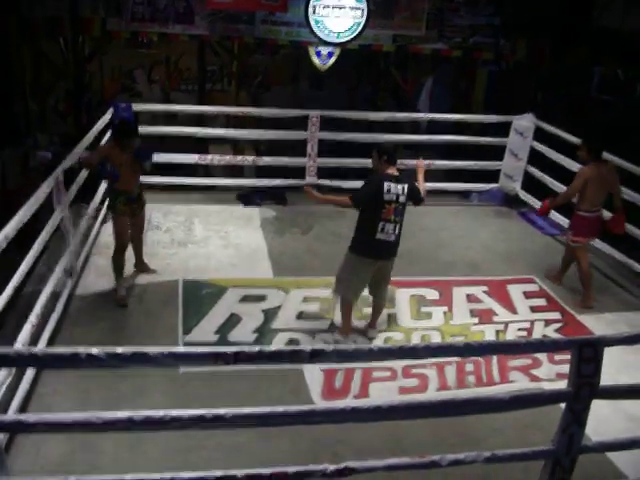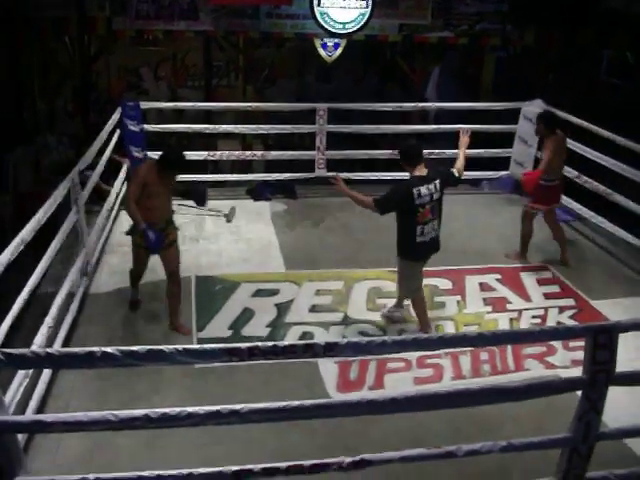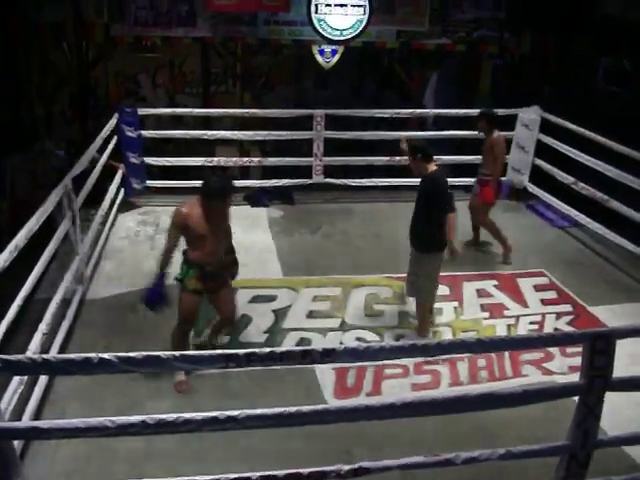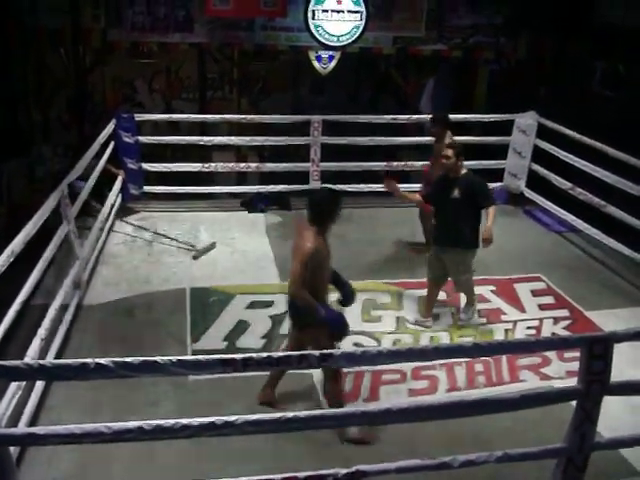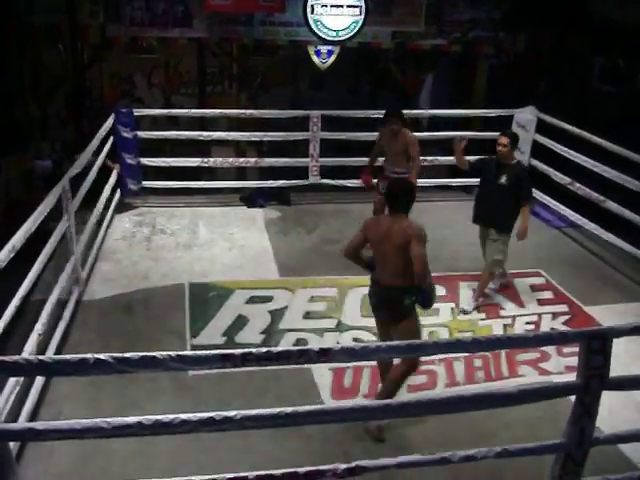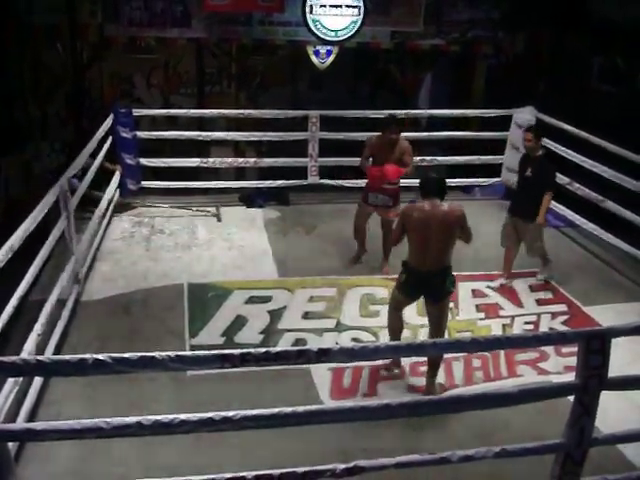
dt=0.7s
person 1, frame 1
left shoulder: (134, 145)
right shoulder: (109, 148)
left elbow: (145, 167)
right elbow: (87, 162)
left wrist: (144, 158)
right wrist: (102, 168)
left hip: (137, 195)
right hip: (120, 199)
left knee: (138, 232)
right knee: (122, 244)
left ankle: (140, 263)
right ankle: (119, 285)
person 1, frame 2
left shoulder: (169, 174)
right shoulder: (143, 172)
right elbow: (129, 203)
right wrist: (144, 229)
left hip: (166, 228)
right hip: (144, 230)
left knee: (174, 276)
right knee: (139, 270)
left ankle: (174, 320)
right ankle: (135, 293)
person 1, frame 3
left shoulder: (224, 206)
right shoulder: (185, 213)
right elbow: (170, 247)
left wrist: (232, 256)
right wrist: (159, 280)
left hip: (220, 269)
right hip: (194, 272)
left knee: (229, 317)
right knee: (185, 324)
left ankle: (211, 339)
right ankle: (180, 370)
person 1, frame 4
left shoulder: (307, 227)
right shoulder: (310, 246)
right elbow: (295, 289)
left wrist: (334, 277)
right wrist: (323, 312)
left hip: (311, 305)
right hip: (307, 309)
left knee: (293, 349)
right knee: (332, 369)
left ankle: (267, 392)
right ankle: (345, 429)
person 1, frame 5
left shoulder: (372, 224)
right shoulder: (413, 230)
left elbow: (349, 251)
right elbow: (421, 270)
right wrist: (428, 288)
left hip: (377, 291)
right hip: (401, 296)
left knee: (386, 345)
right knee: (411, 359)
left ankle: (386, 392)
person 1, frame 6
left shoulder: (409, 211)
right shoulder: (456, 213)
left elbow: (393, 241)
right elbow: (468, 238)
left hip: (412, 276)
right hip: (440, 279)
left knee: (394, 307)
right knee: (437, 333)
left ankle: (394, 358)
right ankle: (431, 384)
person 2, frame 1
left shoulder: (376, 181)
right shoulder: (406, 185)
left elbow: (352, 203)
right elbow: (420, 197)
left wrist: (320, 198)
right wrist: (420, 173)
left hip: (364, 248)
right hip: (389, 249)
left knee: (346, 289)
right knee: (380, 291)
left ankle: (345, 332)
right ankle: (372, 326)
person 2, frame 2
left shoulder: (404, 189)
right shoulder: (439, 176)
left elbow: (375, 205)
right elbow: (458, 171)
left wrist: (346, 191)
right wrist: (462, 147)
left hip: (412, 248)
right hip: (431, 243)
left knee: (413, 288)
right knee: (409, 279)
left ankle: (426, 330)
right ankle: (397, 308)
person 2, frame 3
left shoulder: (434, 181)
right shoulder: (435, 173)
left elbow: (449, 211)
left wrist: (451, 241)
right wrist: (408, 149)
left hip: (425, 243)
right hip: (433, 240)
left knee: (421, 287)
right knee: (429, 282)
left ankle: (422, 334)
right ankle: (428, 315)
person 2, frame 4
left shoulder: (473, 182)
right shoulder: (441, 181)
left elbow: (490, 205)
right elbow: (424, 199)
left wrist: (488, 226)
right wrist: (398, 193)
left hip: (462, 242)
right hip: (440, 239)
left knee: (462, 280)
right knee: (434, 277)
left ankle: (470, 304)
right ankle: (426, 316)
person 2, frame 5
left shoulder: (520, 172)
right shoulder: (489, 163)
left elbow: (526, 201)
right elbow: (464, 166)
left wrist: (524, 226)
right wrist: (458, 151)
left hip: (502, 224)
right hip: (484, 219)
left knee: (492, 260)
right knee: (491, 257)
left ankle: (476, 297)
right ankle: (502, 277)
person 2, frame 6
left shoulder: (545, 162)
right shoulder: (525, 158)
left elbow: (549, 192)
left wrist: (542, 214)
left hip: (532, 214)
right hip: (515, 209)
left knee: (535, 245)
right knee: (509, 242)
left ankle: (546, 265)
right ankle: (505, 276)
person 3, frame 1
left shoulder: (586, 171)
right shoulder: (609, 169)
left elbow: (569, 194)
right elbow: (617, 192)
left wrist: (550, 204)
right wrist: (618, 213)
left hip: (582, 218)
right hip: (597, 217)
left knee: (581, 257)
right knee: (571, 247)
left ankle: (587, 297)
right ankle: (558, 276)
person 3, frame 2
left shoulder: (551, 141)
right shoulder: (559, 136)
left elbow: (546, 158)
left wrist: (538, 173)
left hip: (544, 186)
right hip: (555, 185)
left knee: (526, 219)
right knee: (551, 219)
left ankle: (522, 254)
right ankle: (564, 255)
person 3, frame 3
left shoulder: (495, 138)
right shoulder: (490, 136)
left elbow: (500, 161)
left wrist: (493, 183)
left hip: (489, 181)
right hip: (483, 178)
left knee: (481, 217)
right knee: (473, 207)
left ankle: (506, 247)
right ankle: (476, 240)
person 3, frame 4
left shoulder: (446, 143)
right shoulder: (441, 136)
left elbow: (440, 170)
right wrist: (429, 166)
right hip: (432, 178)
left knee: (425, 213)
right knee: (425, 211)
left ankle: (429, 244)
person 3, frame 5
left shoulder: (409, 138)
right shoulder: (383, 133)
left elbow: (416, 160)
right elbow: (376, 150)
left wrist: (412, 180)
right wrist: (368, 168)
left hip: (401, 178)
right hip: (386, 175)
right knee: (377, 210)
person 3, frame 6
left shoulder: (404, 146)
right shoulder: (373, 141)
left elbow: (409, 167)
right elbow: (364, 160)
left wrist: (398, 171)
right wrist: (369, 169)
left hip: (391, 190)
right hip: (372, 187)
left knee: (387, 228)
right knee: (359, 223)
left ankle: (385, 261)
right ankle: (361, 249)
